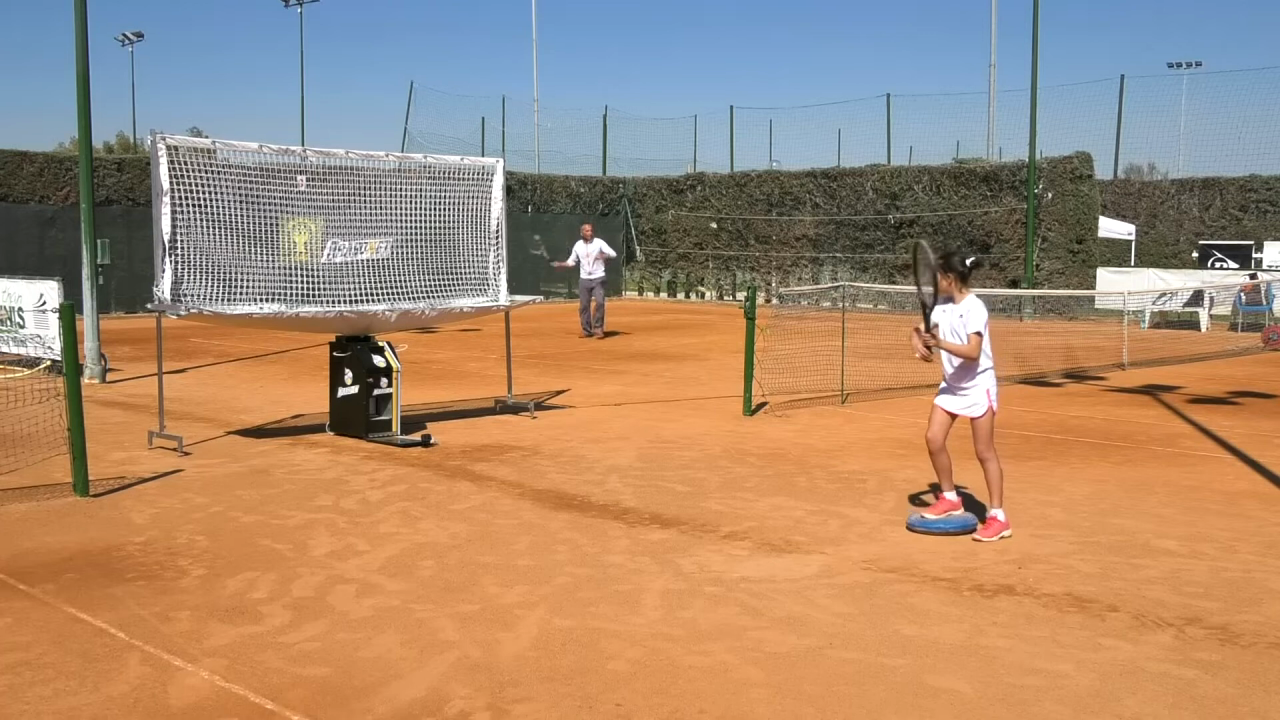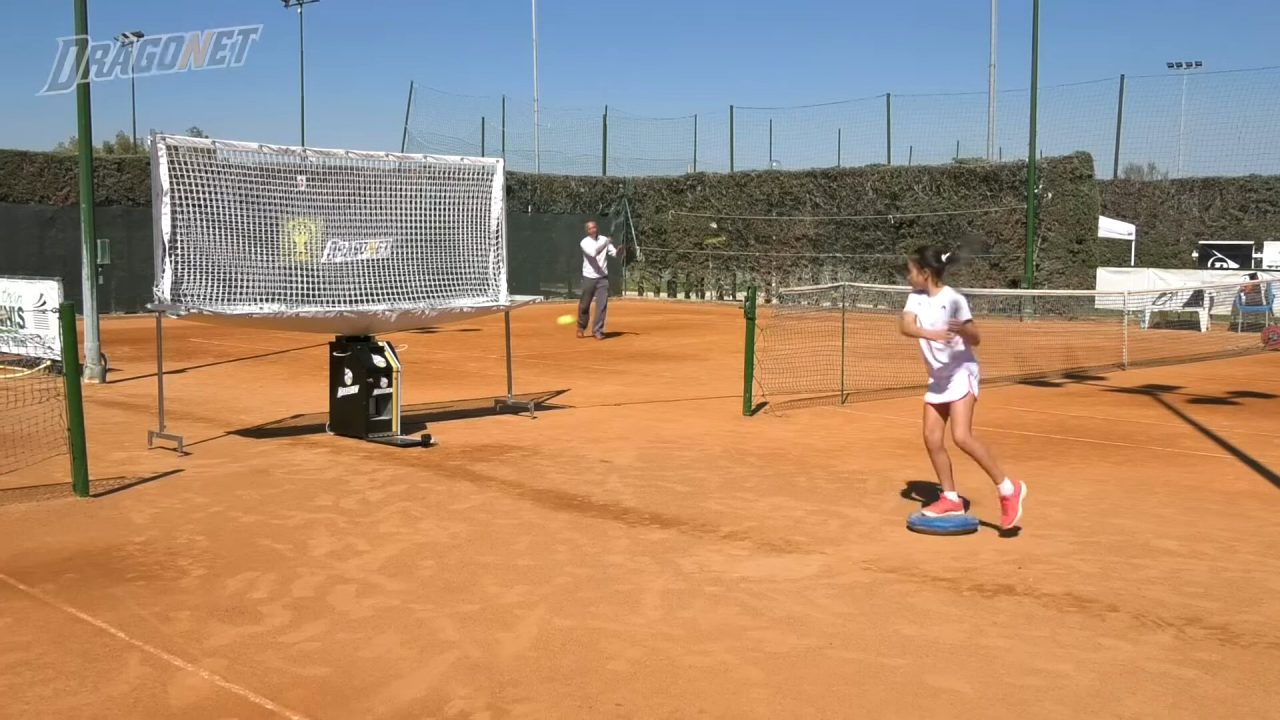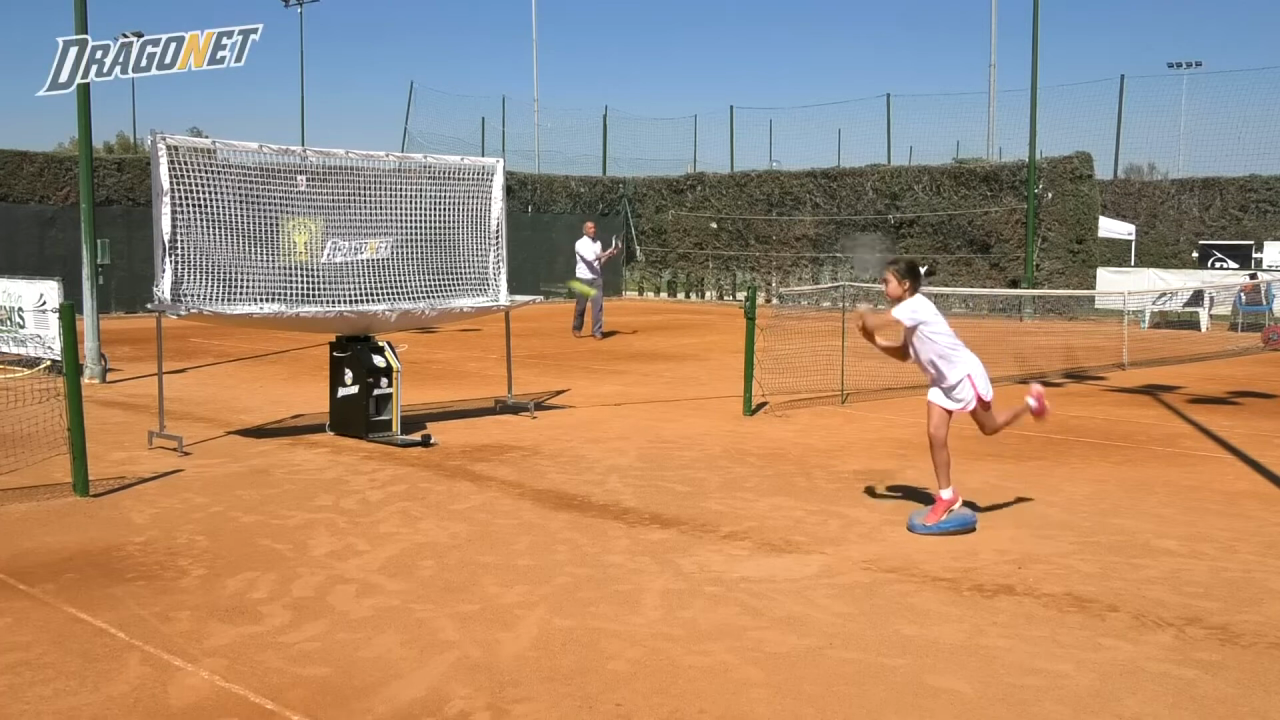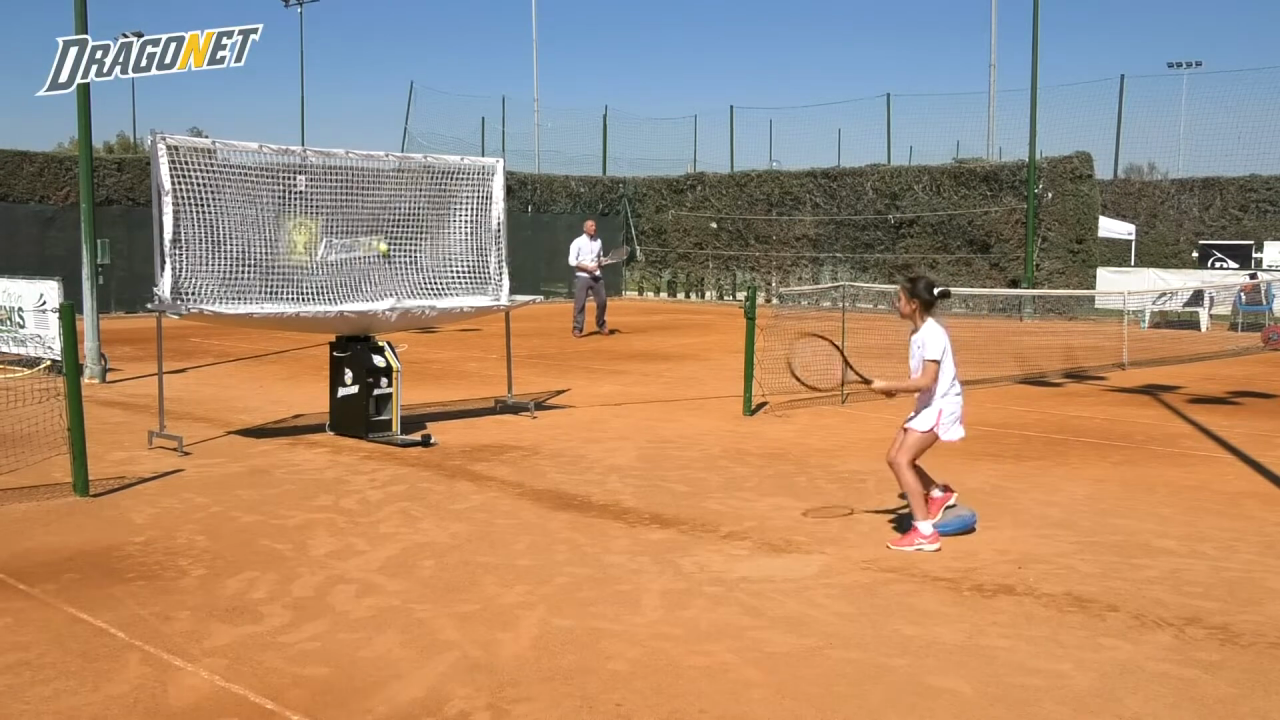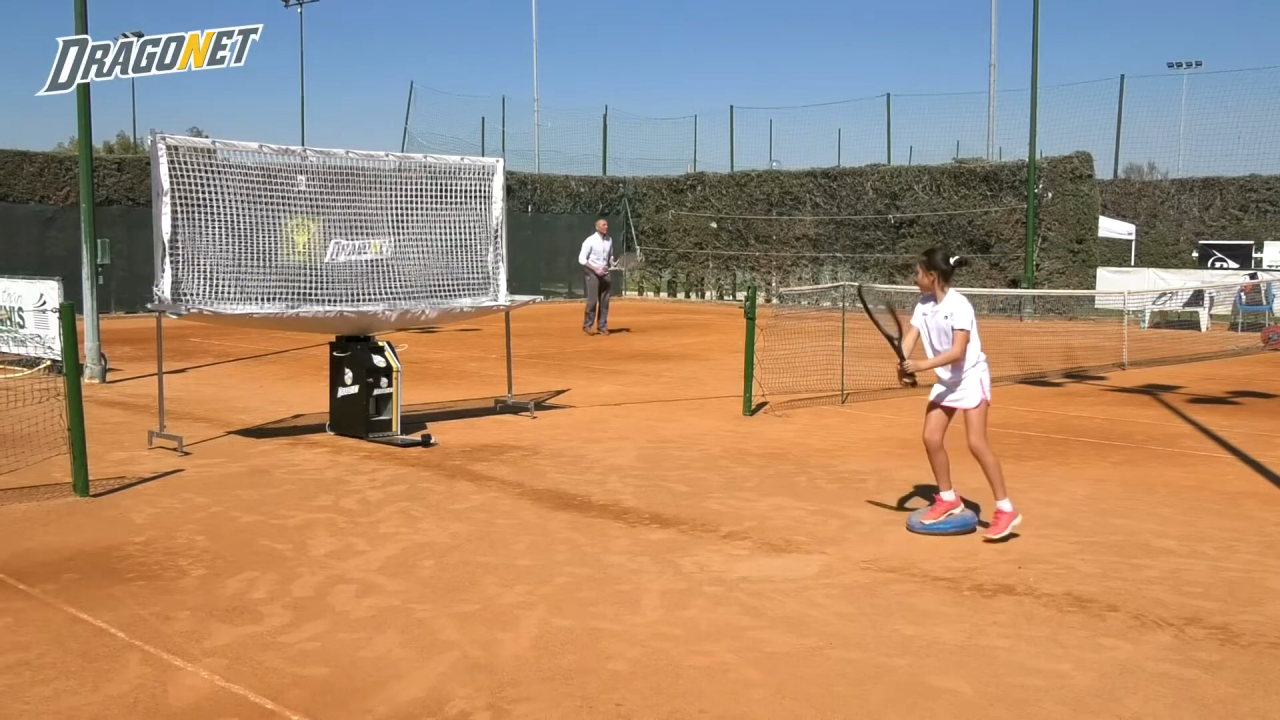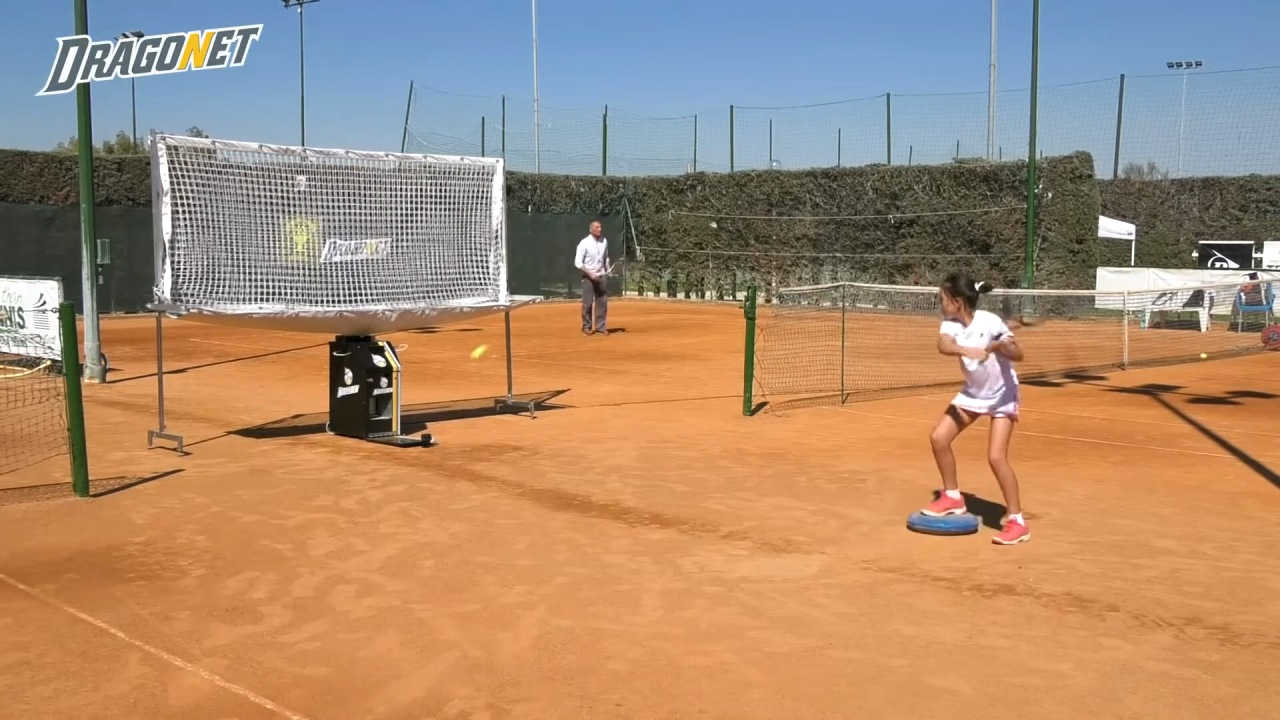
dt=0.5s
person 1, frame 1
left shoulder: (975, 309)
right shoulder: (943, 305)
left elbow: (973, 352)
right elbow: (923, 331)
left wrist: (940, 343)
right wrist: (920, 343)
left hip: (978, 386)
right hip: (951, 385)
left knee: (984, 451)
right knee: (934, 438)
left ankle: (998, 517)
right ankle: (950, 498)
person 1, frame 2
left shoulder: (954, 299)
right shoulder: (915, 297)
left elbow: (975, 339)
right elbow: (906, 326)
left wrist: (964, 330)
right wrist: (931, 333)
left hip: (961, 373)
right hip: (937, 377)
left knee: (961, 437)
right knee: (931, 438)
left ankle: (1008, 490)
right ankle: (950, 498)
person 1, frame 3
left shoulder: (914, 305)
right shoulder: (911, 317)
left elbow: (877, 323)
right elbow: (902, 354)
left wrist: (865, 316)
right wrist: (875, 341)
left hip: (966, 375)
right hip: (942, 381)
left knee: (991, 426)
right knee: (936, 436)
left ankle: (1031, 400)
right ankle: (946, 497)
person 1, frame 4
left shoulder: (933, 335)
right shoulder: (918, 334)
left elbow: (926, 382)
left wrist: (887, 385)
right wrist: (895, 387)
left hip: (941, 407)
right hip: (927, 406)
left knee: (901, 462)
right knee: (895, 457)
left ankle: (924, 532)
right ankle: (941, 494)
person 1, frame 5
left shoulder: (959, 305)
right shoulder: (922, 304)
left elbow: (958, 352)
right elbow: (911, 337)
left wrist: (925, 364)
right wrist: (906, 363)
left hip: (971, 377)
right hip: (946, 381)
left knee: (977, 443)
right knee: (931, 438)
left ankle: (1005, 509)
right ankle: (948, 499)
person 1, frame 6
left shoulder: (991, 321)
right shoulder: (951, 324)
left elbow: (1017, 354)
right elbow: (944, 345)
left wrist: (1001, 347)
right wrist: (968, 350)
left hip: (1001, 395)
right hip: (972, 393)
left knee: (996, 457)
right knee: (939, 438)
left ankle: (1017, 522)
right ankle: (952, 498)
